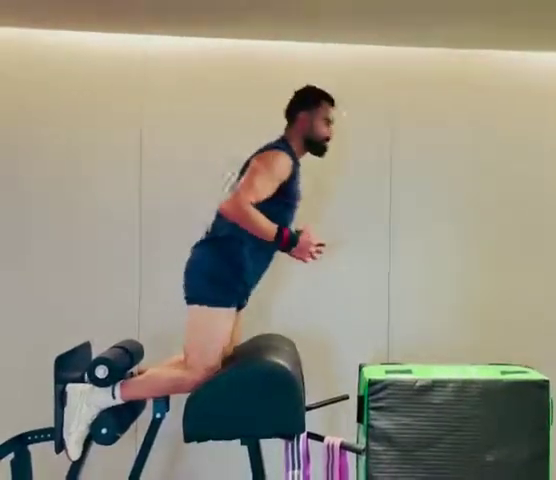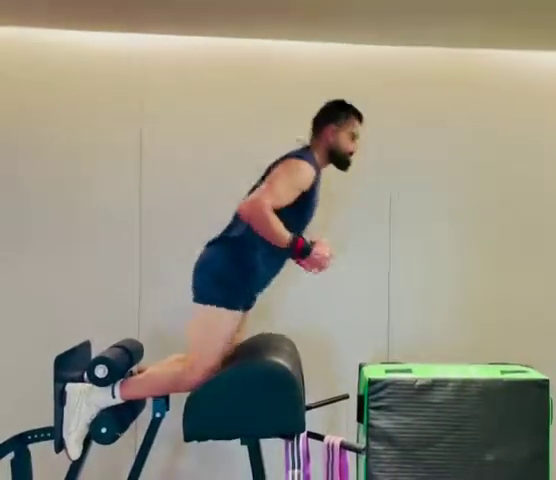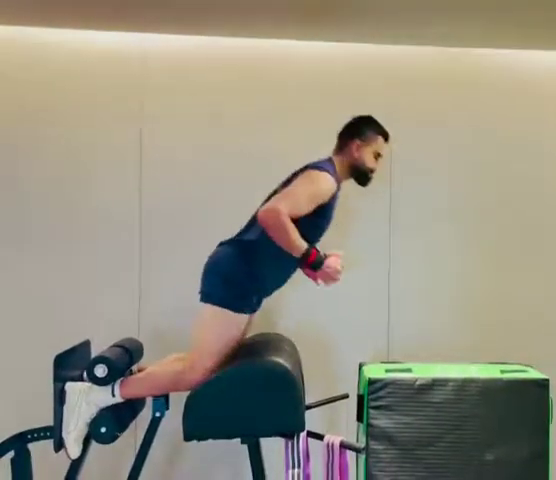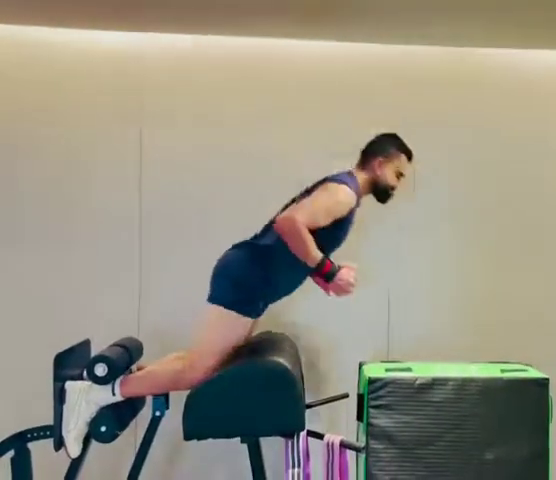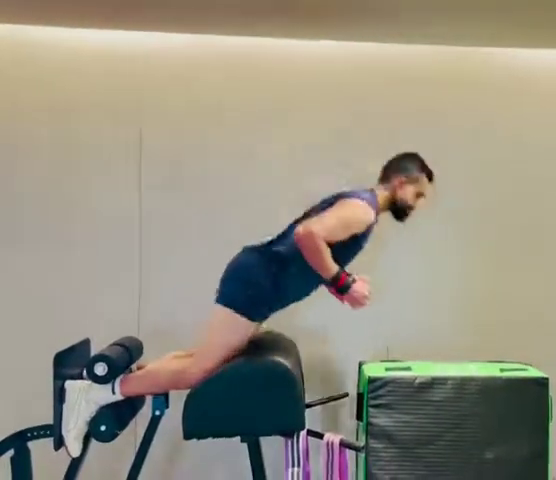
dt=0.1s
person 1, frame 1
left shoulder: (286, 160)
right shoulder: (280, 158)
right elbow: (235, 206)
left wrist: (291, 242)
right wrist: (287, 240)
left hip: (228, 276)
right hip: (218, 274)
left knee: (215, 361)
right knee: (201, 373)
left ankle: (122, 380)
right ankle: (96, 398)
person 1, frame 2
left shoulder: (305, 169)
right shoulder: (301, 167)
right elbow: (253, 209)
left wrist: (303, 251)
right wrist: (301, 248)
left hip: (237, 277)
right hip: (227, 275)
left knee: (204, 363)
right knee: (200, 372)
left ankle: (129, 378)
right ankle: (98, 396)
person 1, frame 3
left shoulder: (324, 178)
right shoulder: (324, 179)
right elbow: (271, 215)
left wrist: (310, 261)
right wrist: (315, 260)
left hip: (240, 279)
right hip: (235, 278)
left knee: (210, 363)
right knee: (197, 371)
left ankle: (118, 377)
right ankle: (97, 397)
person 1, frame 4
left shoulder: (342, 190)
right shoulder: (344, 192)
right elbow: (288, 223)
left wrist: (323, 272)
right wrist: (328, 271)
left hip: (250, 280)
right hip: (246, 280)
left knee: (203, 361)
right knee: (199, 369)
left ankle: (124, 375)
right ankle: (98, 395)
person 1, frame 5
left shoulder: (359, 204)
right shoulder: (363, 210)
right elbow: (306, 235)
left wrist: (340, 280)
right wrist: (342, 284)
left hip: (253, 279)
right hip: (252, 284)
left knee: (203, 359)
right knee: (199, 369)
left ankle: (119, 376)
right ankle: (98, 394)
